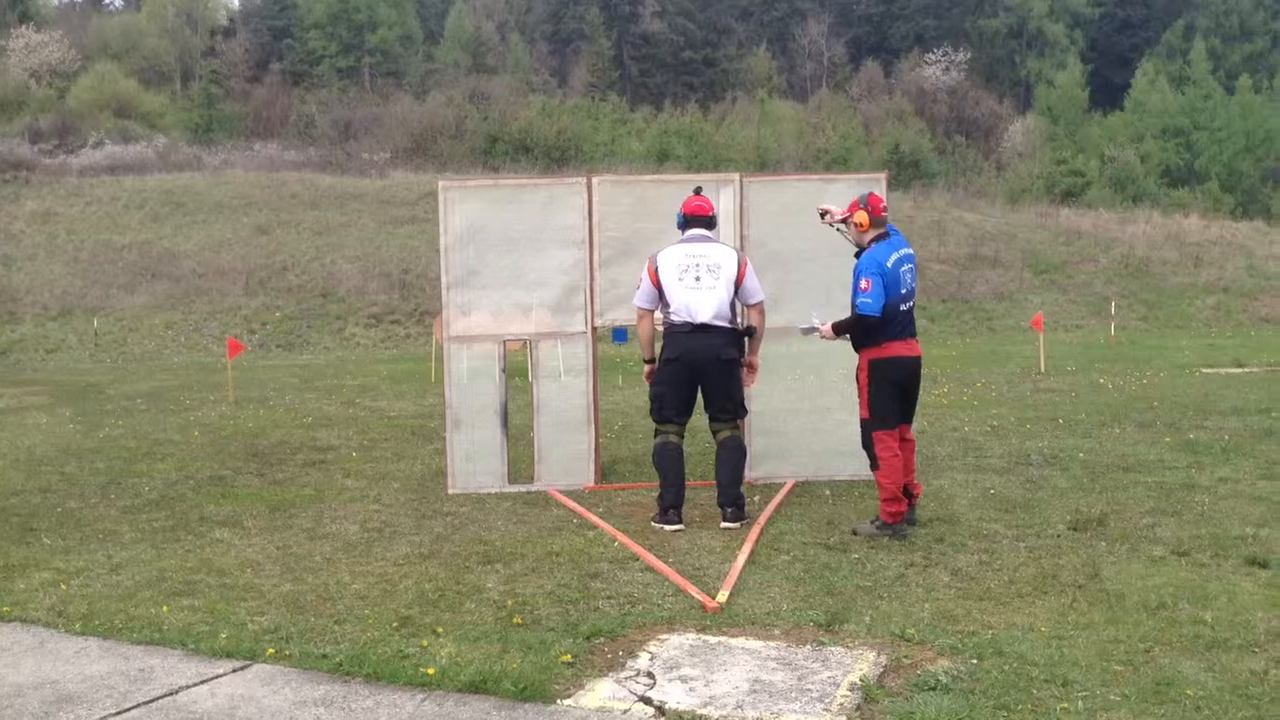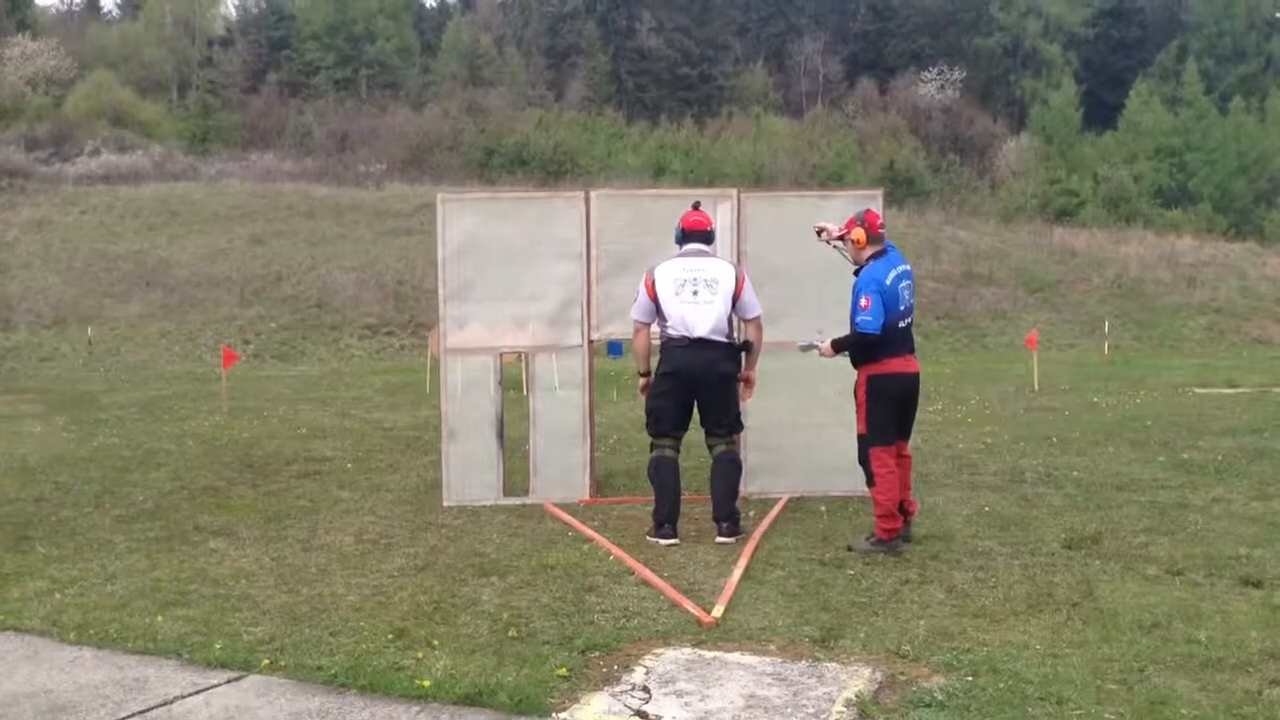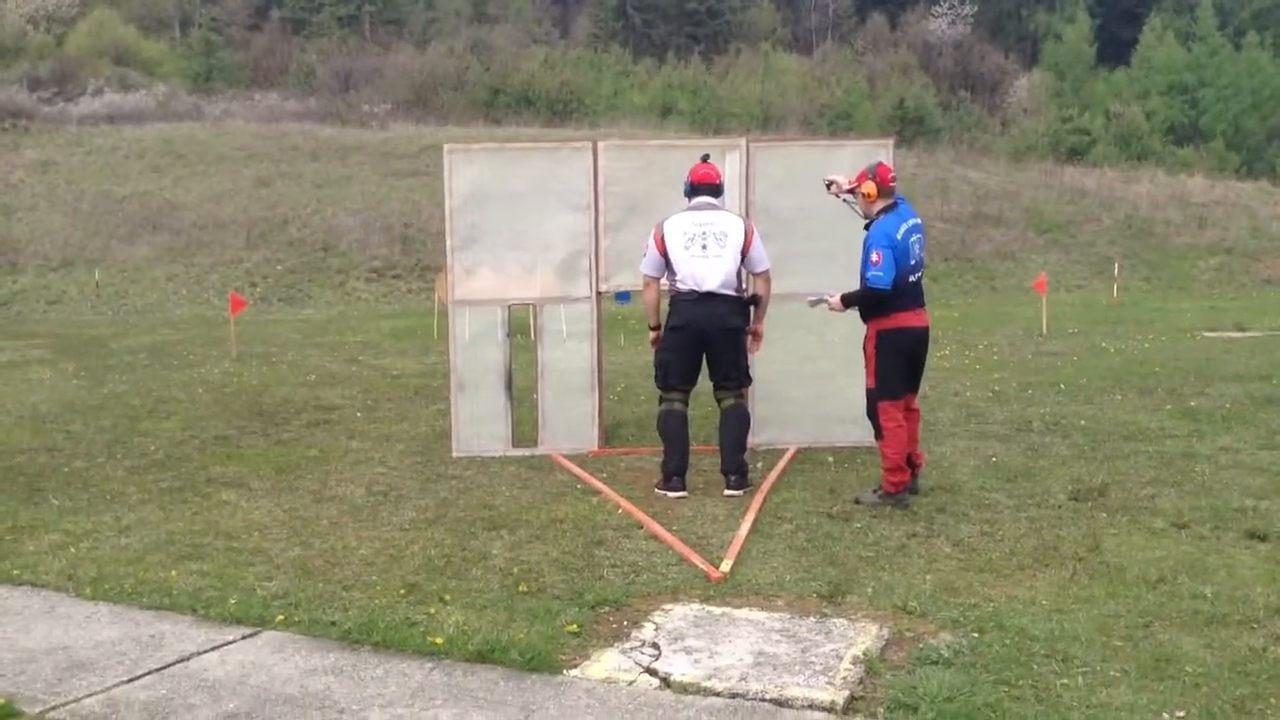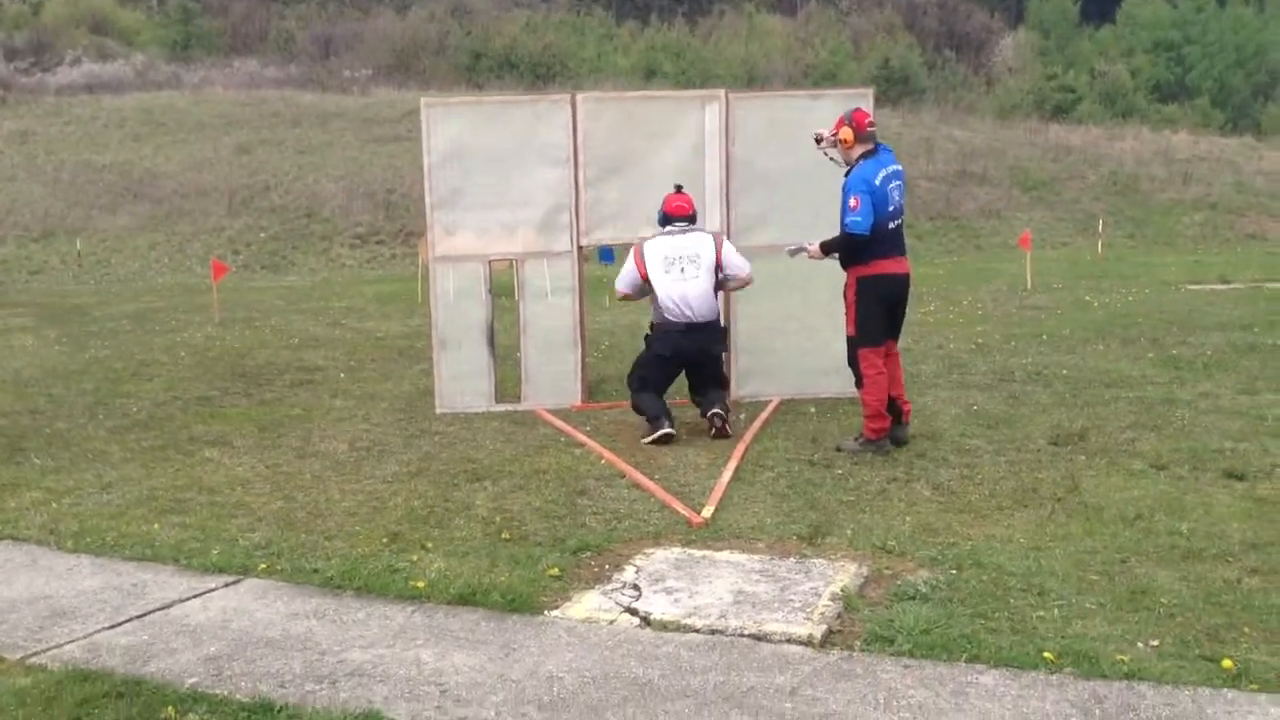
dt=1s
person 1, frame 1
left shoulder: (870, 261)
right shoulder: (900, 243)
left elbow: (867, 316)
right elbow: (881, 230)
left wrist: (836, 328)
right wrist: (842, 217)
left hip: (882, 360)
right hip: (909, 353)
left knee: (882, 439)
right knee: (902, 433)
left ankle: (892, 518)
right ankle: (908, 503)
person 1, frame 2
left shoulder: (869, 278)
right shoulder: (897, 259)
left elbow: (867, 334)
right elbow: (879, 245)
left wrist: (834, 346)
right wrist: (839, 234)
left hip: (880, 376)
right hip: (908, 370)
left knee: (878, 455)
right knee: (898, 449)
left ankle: (887, 533)
right ankle: (903, 520)
person 1, frame 3
left shoulder: (880, 232)
right shoulder: (908, 213)
left elbow: (878, 289)
right elbow: (888, 199)
left wrist: (845, 300)
right wrist: (849, 187)
left hip: (889, 331)
right hip: (917, 324)
left knee: (886, 409)
right knee: (906, 403)
left ankle: (894, 487)
right ankle: (910, 472)
person 1, frame 4
left shoulder: (858, 179)
right shoulder: (890, 161)
left elbow: (856, 234)
right elbow: (876, 148)
left wrist: (824, 248)
right wrist: (835, 141)
left hip: (869, 277)
right hip: (898, 273)
left knee: (867, 357)
right knee: (888, 351)
left ankle: (875, 434)
right ankle: (899, 422)
person 2, frame 1
left shoulder: (660, 259)
right shoulder: (734, 257)
left elbow: (644, 314)
right elbow: (756, 309)
left wrist: (649, 359)
right wrist: (752, 353)
left hip: (678, 346)
right hip: (721, 345)
left knee: (668, 428)
right knee: (728, 427)
left ankle: (670, 511)
right ankle: (731, 509)
person 2, frame 2
left shoulder: (657, 273)
right shoulder: (731, 272)
left elbow: (640, 328)
right elbow: (754, 324)
left wrist: (644, 373)
right wrist: (749, 368)
left hip: (675, 359)
right hip: (718, 359)
left knee: (664, 442)
right knee: (723, 441)
left ankle: (665, 526)
right ankle: (726, 524)
person 2, frame 3
left shoulder: (667, 227)
right shoulder: (741, 225)
left elbow: (650, 282)
right elbow: (763, 278)
left wrist: (654, 326)
right wrist: (758, 321)
left hip: (684, 313)
right hip: (727, 313)
left knee: (673, 395)
right knee: (732, 394)
left ankle: (674, 478)
right ankle: (734, 476)
person 2, frame 4
left shoulder: (645, 249)
right shoulder: (714, 243)
left elbow: (622, 292)
right elbow: (745, 277)
left hip: (667, 336)
right hip: (708, 335)
left knee: (641, 387)
right knee: (708, 389)
left ankle: (659, 420)
right ankle: (715, 411)
